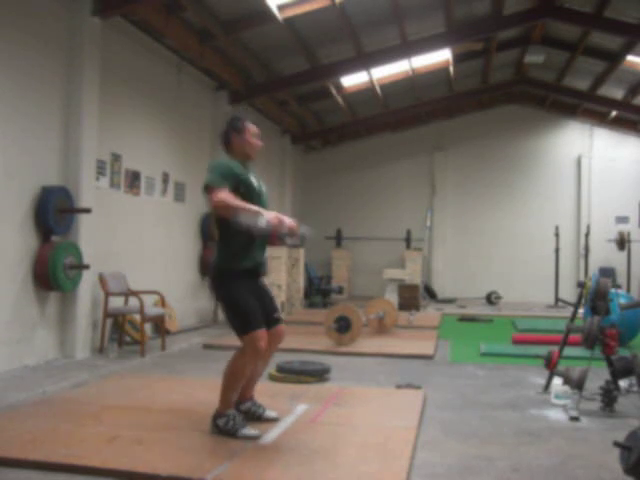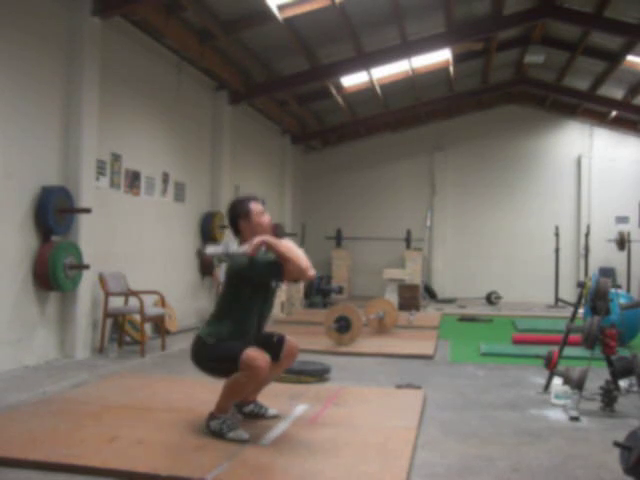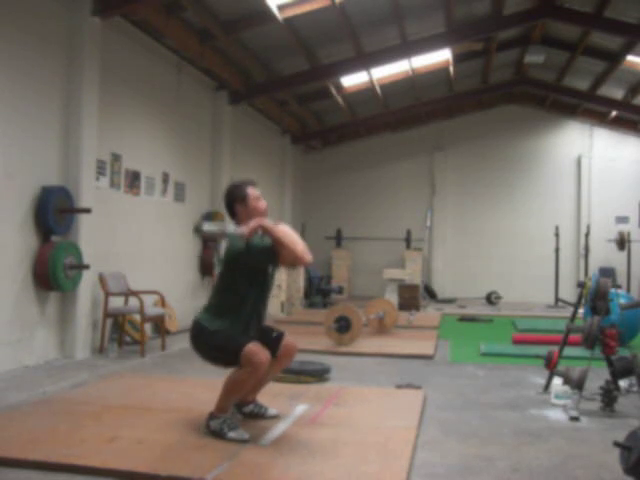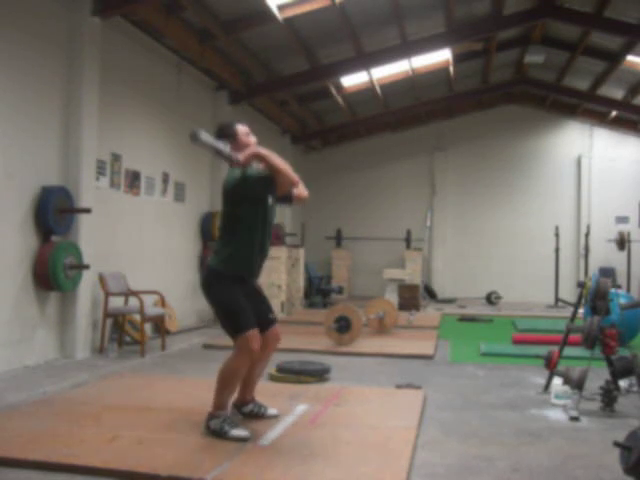
dt=0.3s
person 1, frame 1
left shoulder: (248, 174)
right shoulder: (224, 168)
left elbow: (261, 216)
right elbow: (218, 201)
left wrist: (282, 221)
right wrist: (261, 213)
left hip: (251, 272)
right hip: (233, 273)
left knee: (275, 335)
right knee: (256, 342)
left ankle: (245, 401)
right ankle: (224, 414)
person 1, frame 2
left shoulder: (263, 257)
right shoulder: (248, 261)
left elbow: (307, 270)
right elbow: (305, 272)
left wrist: (285, 244)
right wrist: (272, 243)
right hip: (212, 346)
left knee: (289, 349)
right knee: (259, 362)
left ankle: (245, 401)
right ankle: (219, 416)
person 1, frame 3
left shoulder: (260, 243)
right shoulder: (245, 246)
left elbow: (303, 256)
right elbow: (300, 258)
left wrist: (281, 229)
right wrist: (268, 226)
left hip: (239, 326)
right hip: (211, 332)
left knee: (287, 348)
right knee: (259, 358)
left ankle: (245, 400)
right ankle: (219, 416)
person 1, frame 4
left shoulder: (257, 180)
right shoulder: (241, 178)
left elbow: (301, 193)
right elbow: (289, 180)
left wrist: (263, 157)
right wrist: (262, 154)
left hip: (243, 276)
right hip: (224, 276)
left knee: (271, 337)
right knee: (248, 344)
left ankle: (245, 402)
right ankle: (217, 416)
